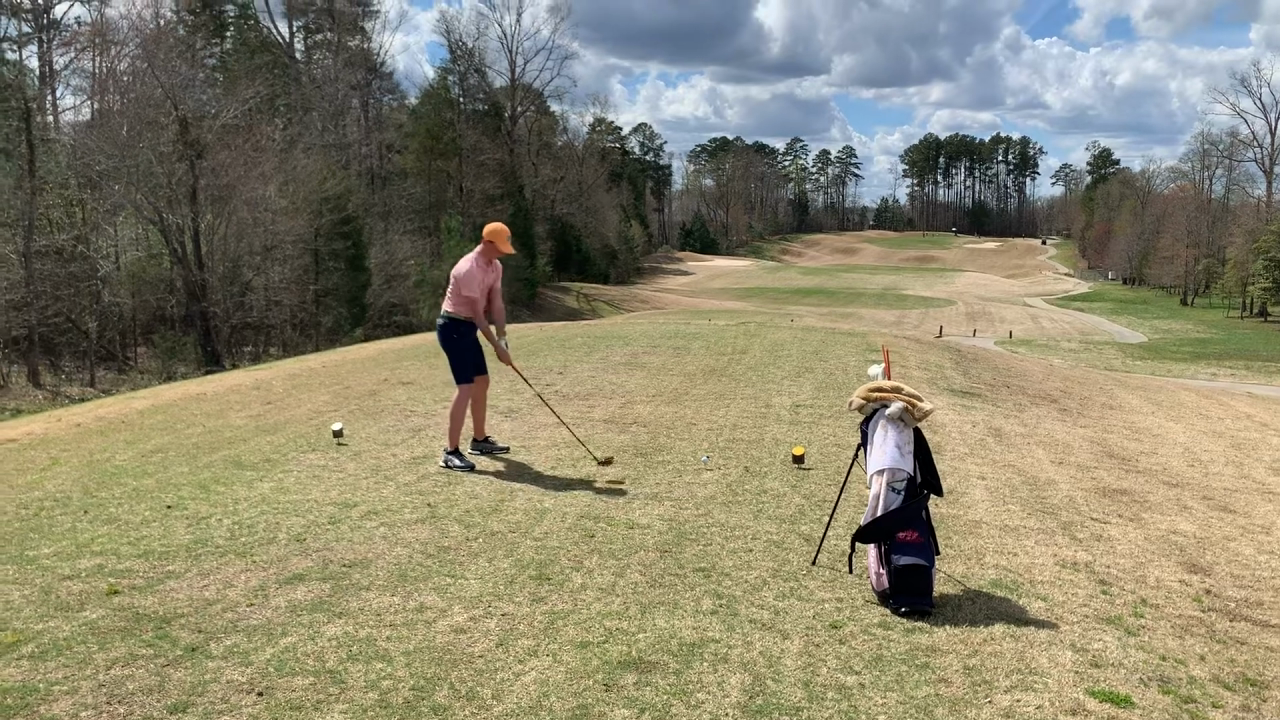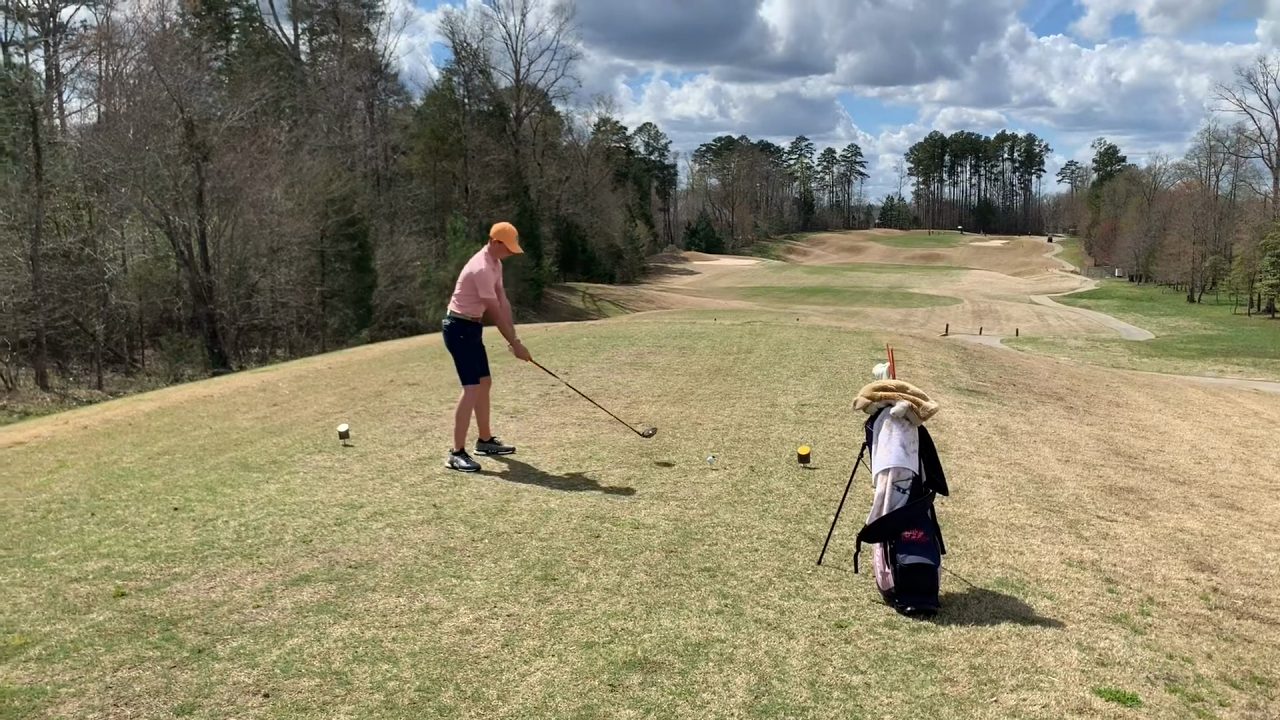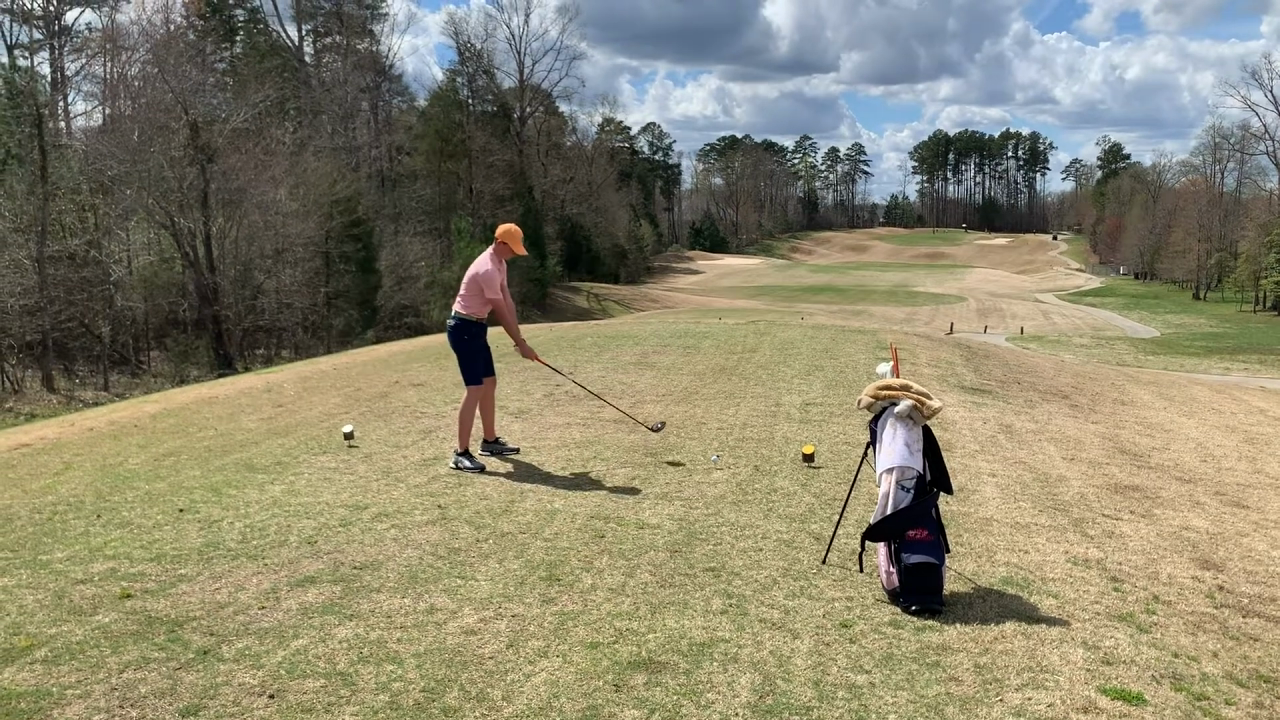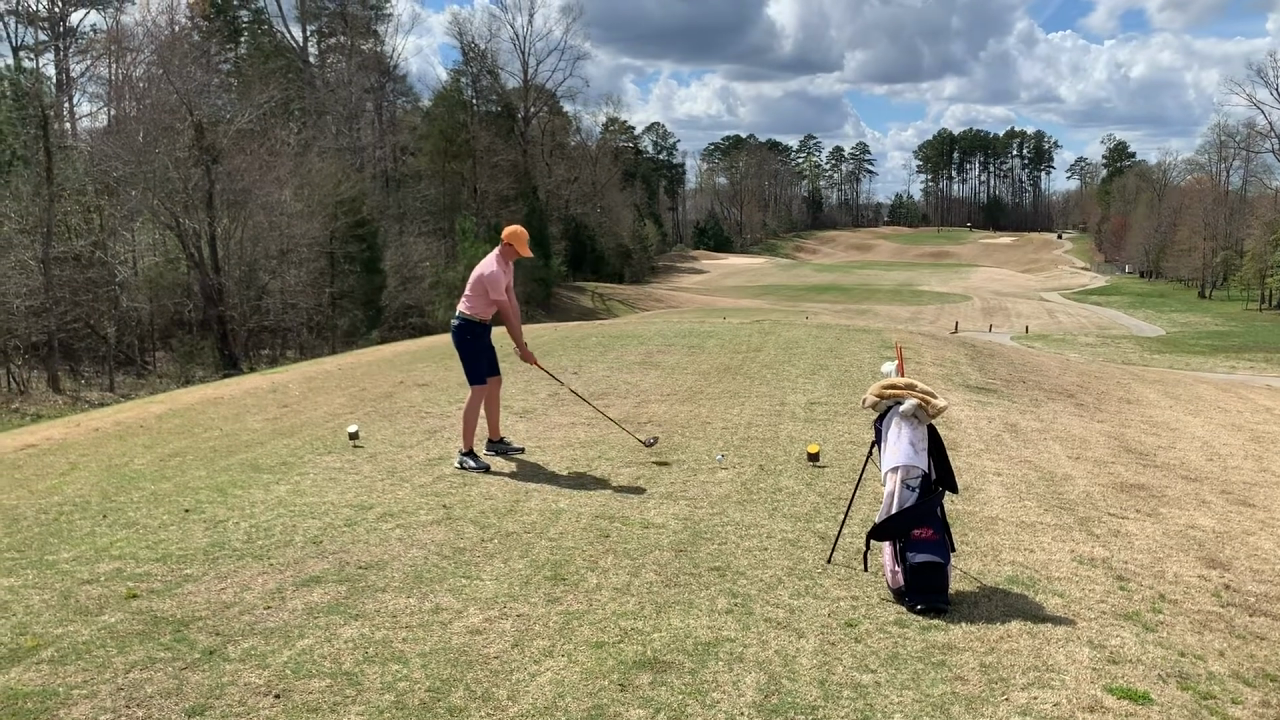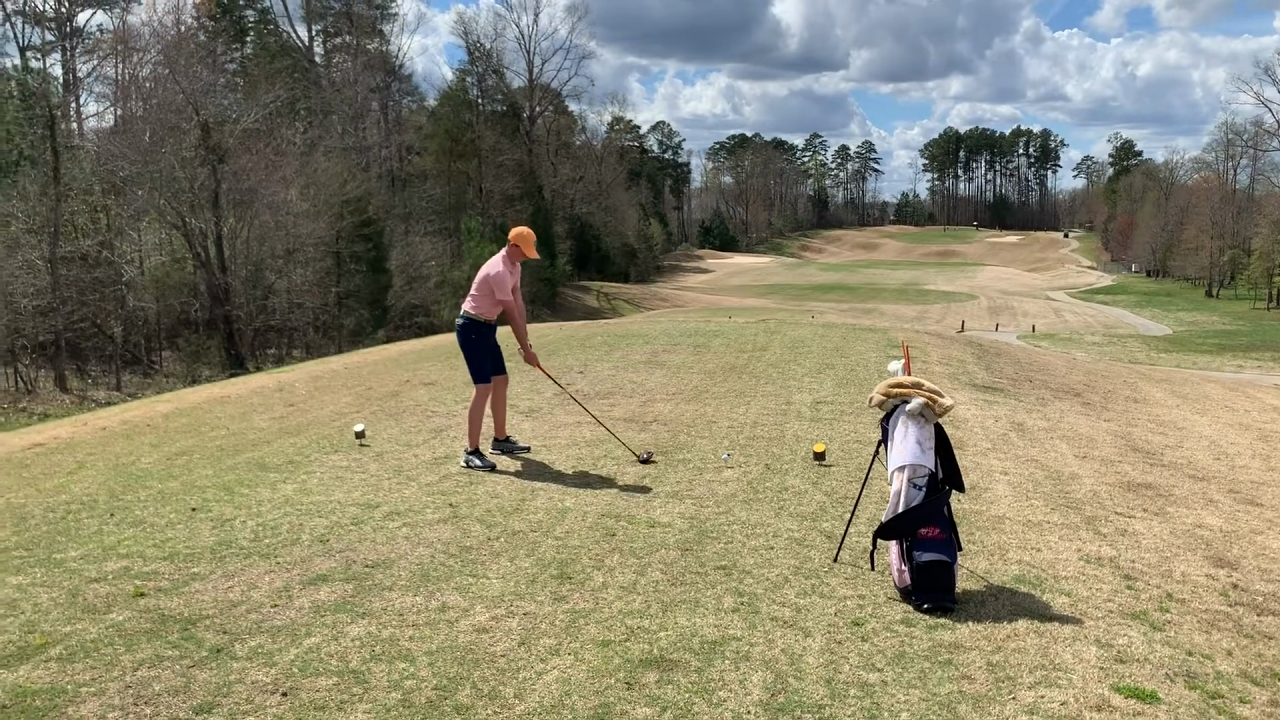
dt=0.2s
person 1, frame 1
left shoulder: (495, 267)
right shoulder: (468, 269)
left elbow: (497, 305)
right elbow: (477, 313)
left wrist: (502, 339)
right wrist: (496, 347)
left hip: (467, 327)
right hip: (453, 327)
left knee: (481, 382)
right knee: (466, 387)
left ankle: (479, 439)
right ankle: (451, 452)
person 1, frame 2
left shoulder: (495, 265)
right shoulder: (481, 270)
left elbow: (503, 303)
right elbow: (495, 313)
left wrist: (514, 338)
right wrist: (515, 345)
left hip: (471, 328)
right hip: (459, 328)
left knee: (484, 383)
right knee: (471, 388)
left ankle: (485, 440)
right ankle: (457, 453)
person 1, frame 3
left shoulder: (499, 265)
right shoulder: (487, 270)
left elbow: (508, 303)
right elbow: (501, 313)
left wrist: (519, 338)
right wrist: (521, 344)
left hip: (476, 328)
right hip: (464, 329)
left knee: (489, 383)
right knee: (475, 389)
left ankle: (489, 440)
right ankle: (461, 453)
person 1, frame 4
left shoulder: (507, 266)
right shoulder: (492, 271)
left elbow: (513, 305)
right elbow: (506, 314)
left wrist: (521, 341)
right wrist: (522, 348)
left hip: (480, 328)
right hip: (467, 329)
left knee: (494, 383)
right knee: (479, 388)
left ankle: (494, 440)
right ankle: (465, 453)
person 1, frame 5
left shoulder: (514, 268)
right shoulder: (499, 272)
left elbow: (519, 306)
right elbow: (512, 315)
left wrist: (526, 343)
right wrist: (526, 350)
left hip: (486, 328)
right hip: (472, 328)
left knee: (501, 381)
right knee: (484, 388)
left ankle: (500, 439)
right ankle: (471, 452)
